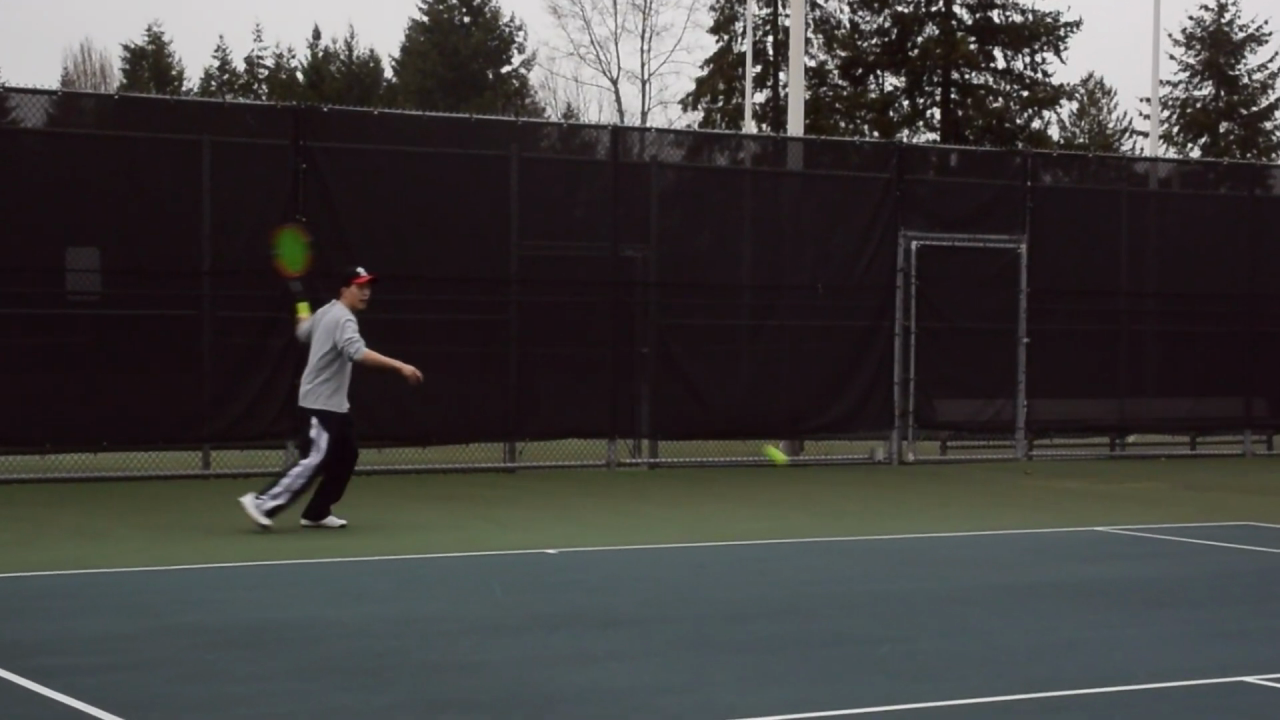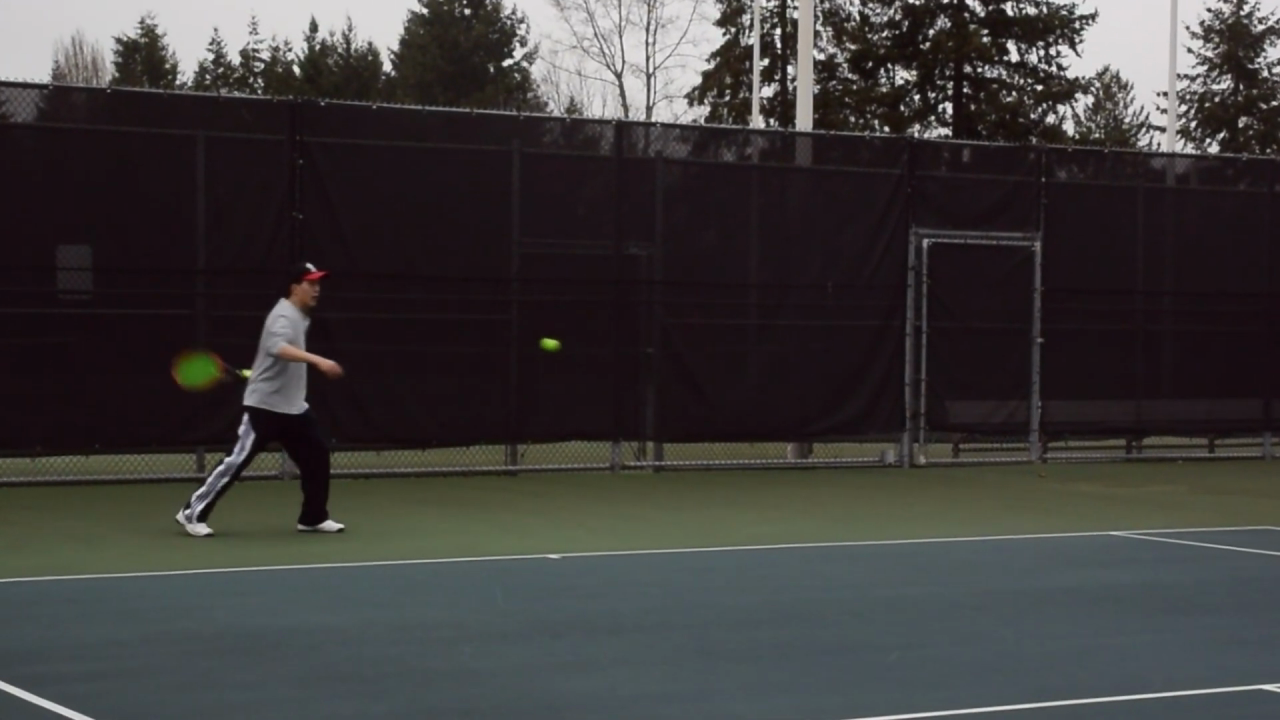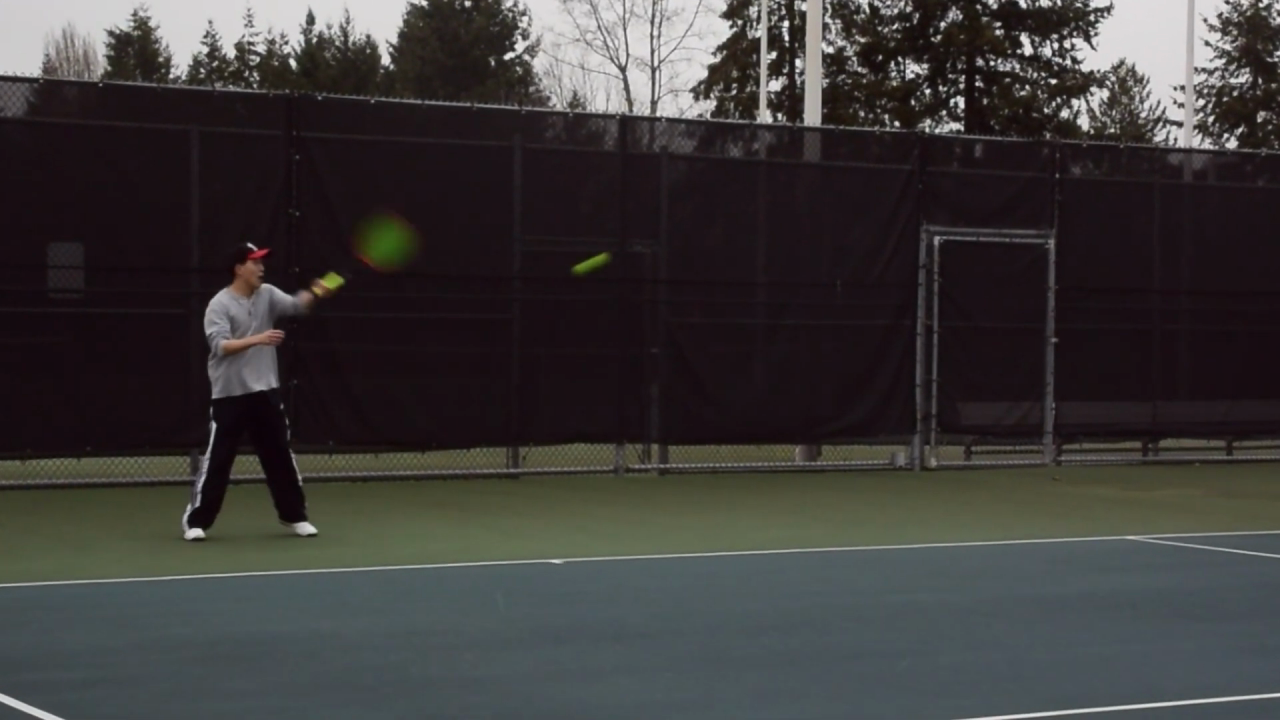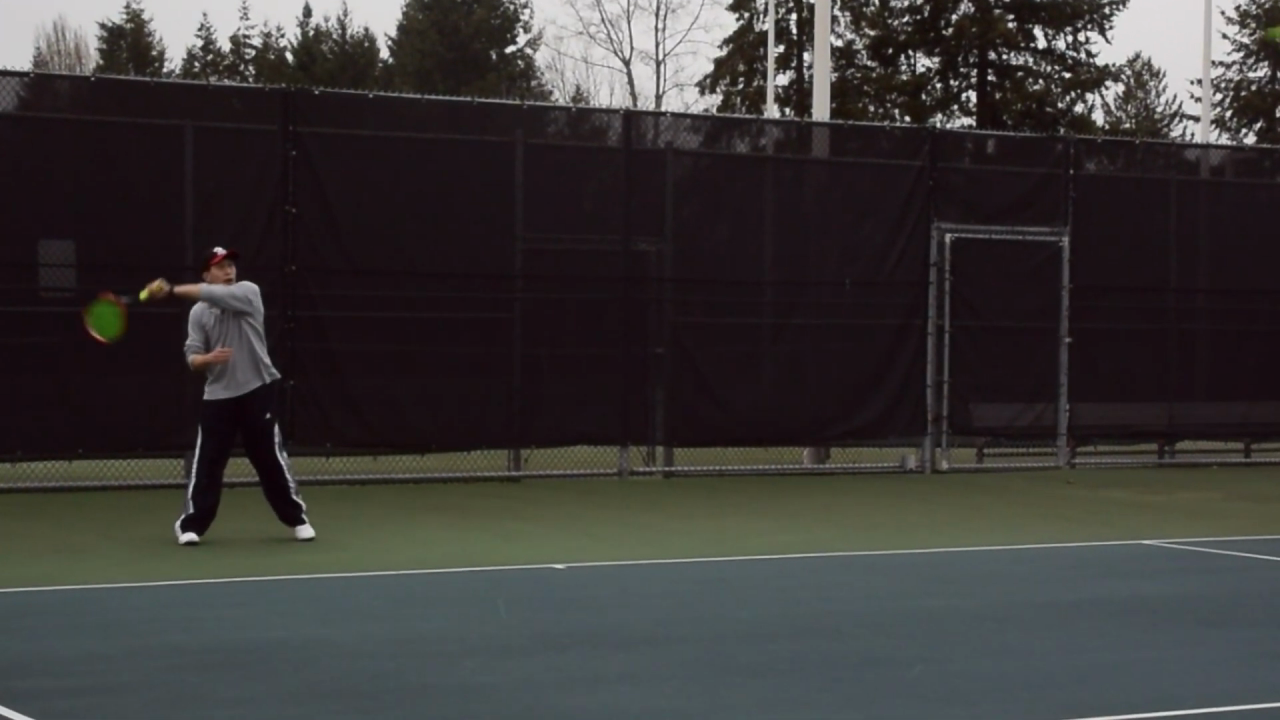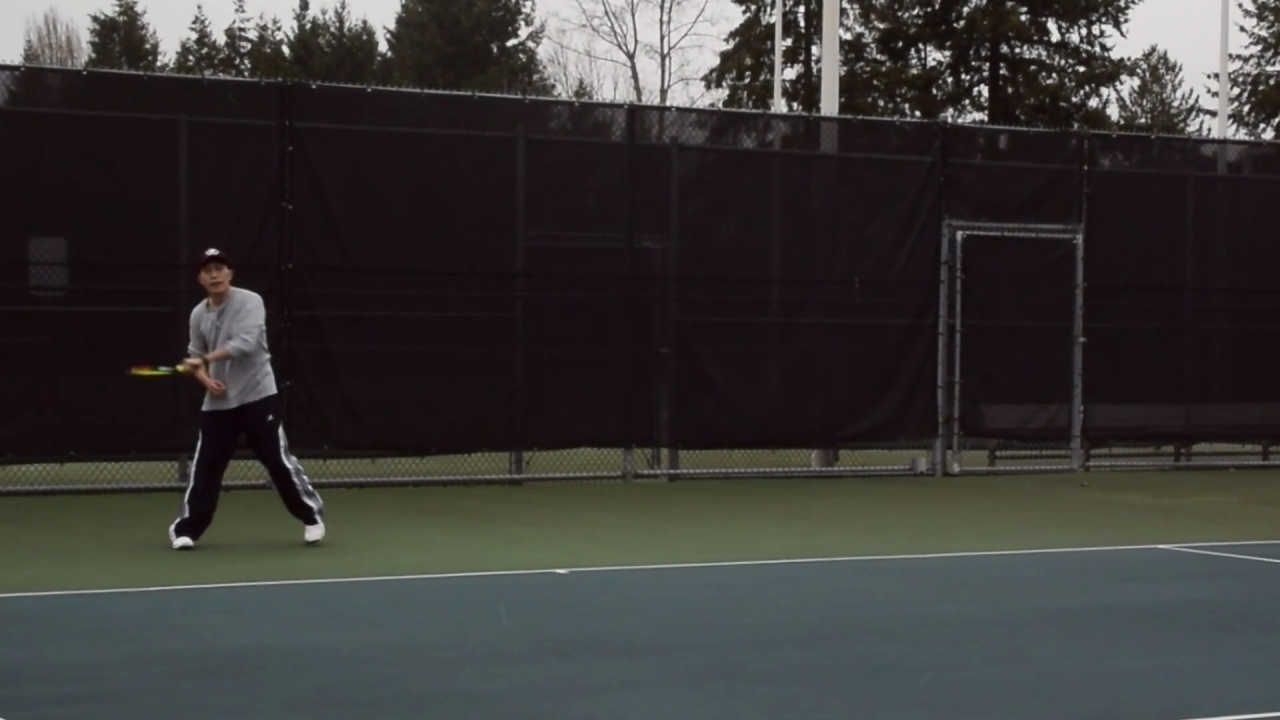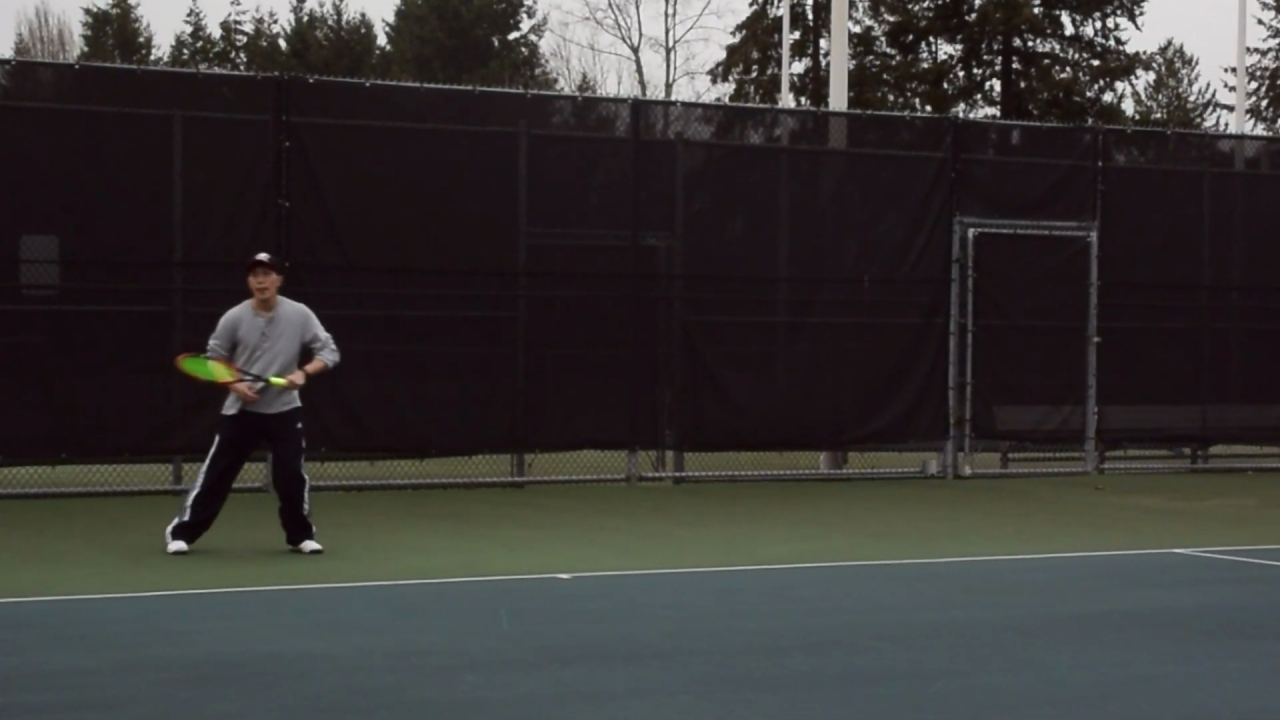
dt=0.5s
person 1, frame 1
left shoulder: (327, 312)
right shoulder: (343, 319)
left elbow: (303, 332)
right elbow: (357, 352)
left wrist: (303, 320)
right wrist: (399, 366)
left hip: (334, 403)
right hip: (321, 403)
left knee: (346, 456)
right knee: (314, 459)
left ankle: (317, 513)
right ankle: (261, 503)
person 1, frame 2
left shoulder: (298, 317)
right shoulder: (284, 316)
right elbow: (278, 347)
right wrist: (319, 361)
left hip: (294, 407)
right hip: (264, 406)
left knee: (317, 457)
right knee: (237, 461)
left ankle: (314, 517)
right ankle: (193, 514)
person 1, frame 3
left shoulder: (267, 294)
right shoulder: (219, 304)
left elbow: (295, 306)
right elbow: (220, 346)
left wrist: (313, 293)
right wrist: (256, 339)
left hip: (265, 389)
right hip: (229, 394)
left knee: (279, 453)
right knee: (217, 458)
left ankle: (294, 515)
right ankle: (195, 520)
person 1, frame 4
left shoulder: (249, 292)
right shoulder: (198, 312)
left elbow: (214, 294)
right elbow: (193, 357)
left wrist: (171, 289)
right wrist: (207, 359)
left hip: (256, 390)
right hip: (218, 395)
left knee: (270, 457)
right knee: (207, 461)
left ankle: (297, 517)
right ankle: (192, 524)
person 1, frame 5
left shoulder: (250, 302)
right shoulder: (198, 315)
left elbow: (245, 344)
right elbow: (201, 363)
left wrist: (204, 359)
right wrist: (206, 379)
left hip: (258, 397)
right hip: (218, 403)
left knee: (278, 460)
right knee: (206, 466)
left ankle: (312, 515)
right ankle: (186, 528)
person 1, frame 6
left shoulder: (300, 314)
right shoulder: (234, 318)
left elbow: (329, 351)
right elbow: (214, 358)
left wrist: (304, 372)
right wrist: (233, 384)
left hip: (284, 408)
right hip: (241, 409)
left knee: (291, 472)
right knee: (216, 471)
left ankle: (300, 535)
right ankle: (181, 532)
